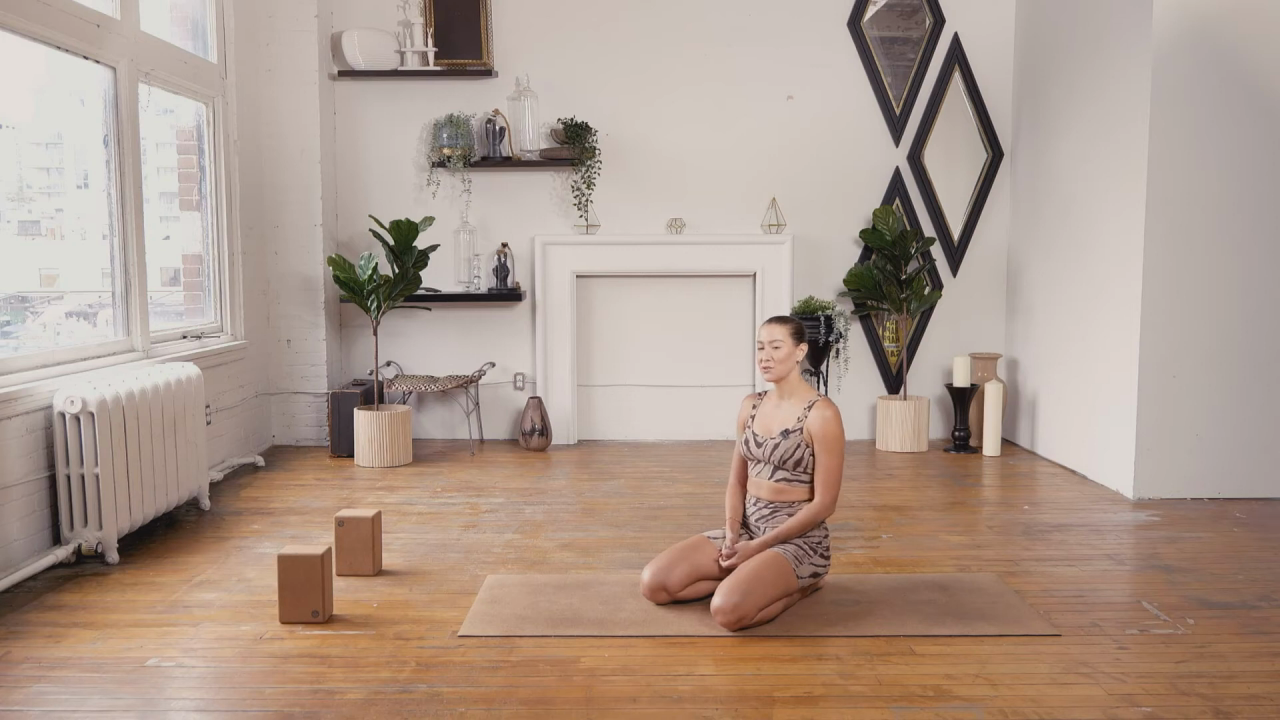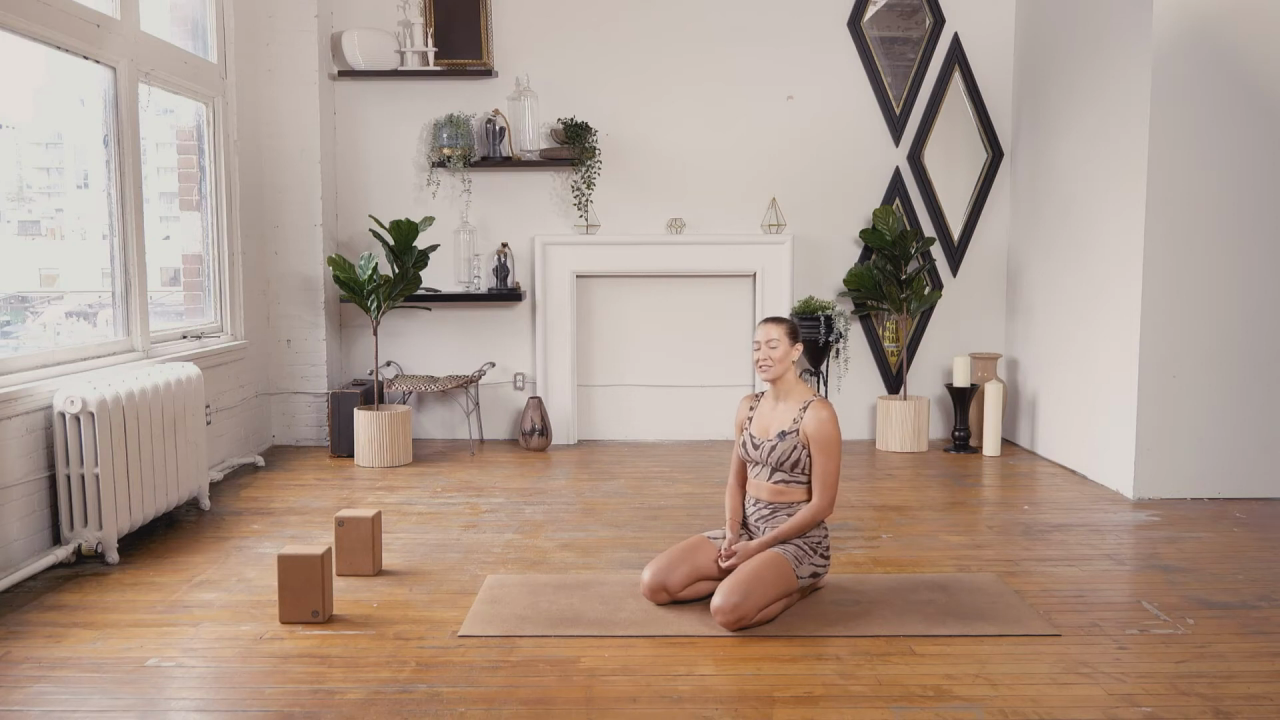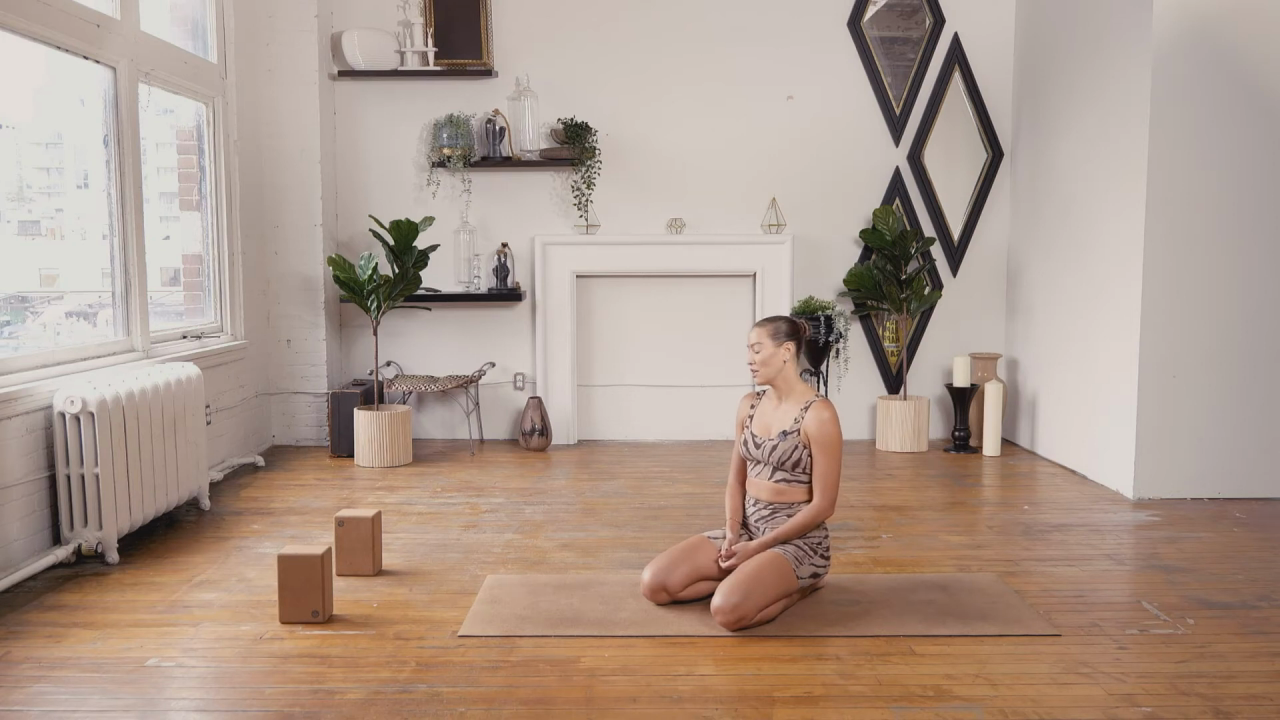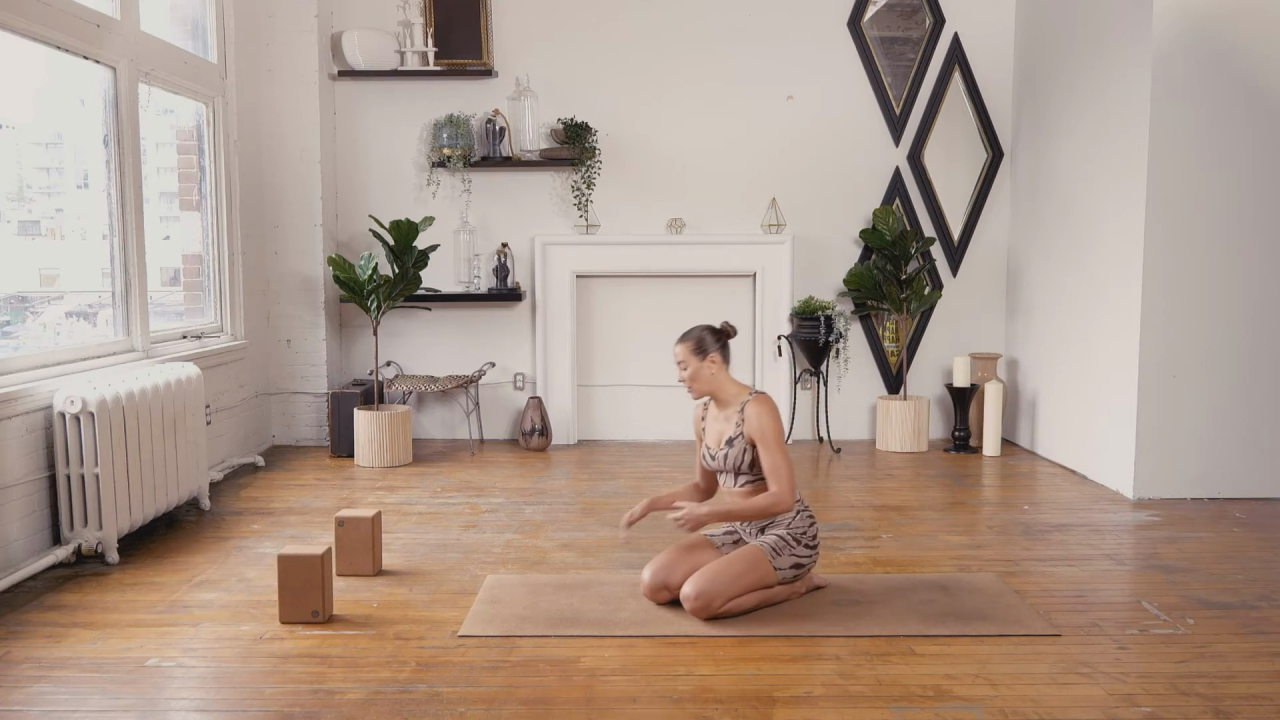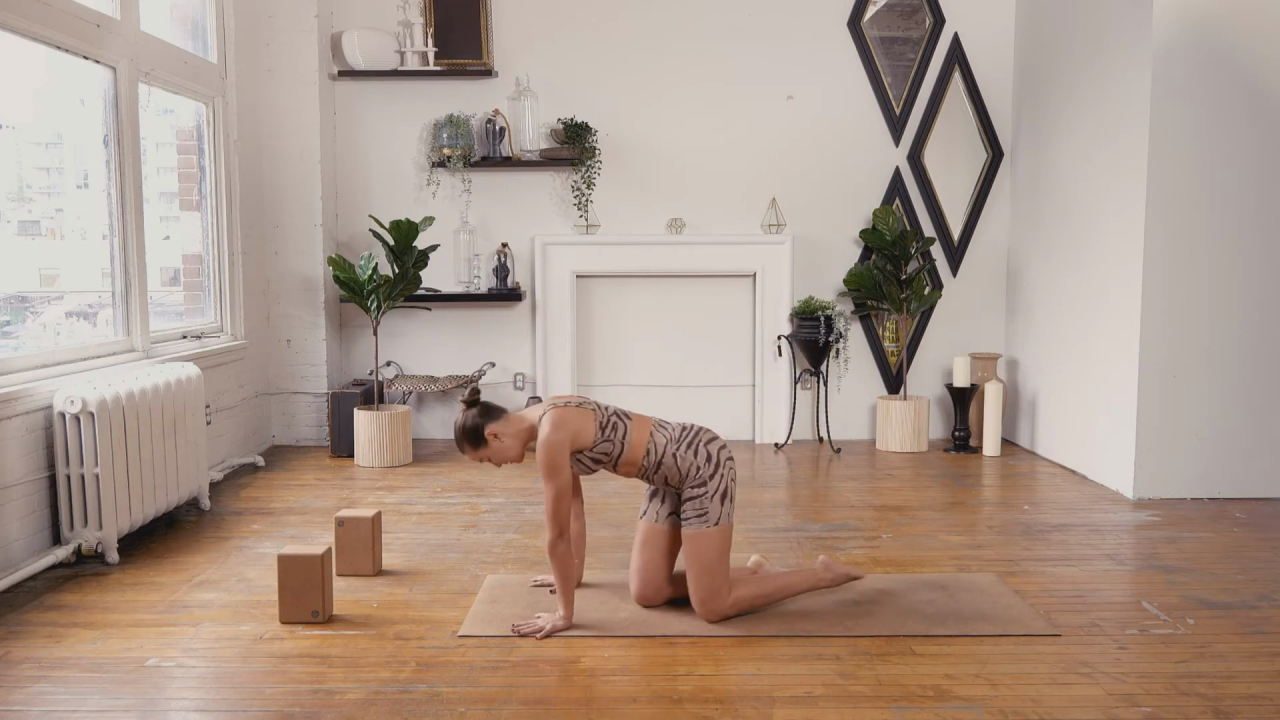
dt=1s
person 1, frame 1
left shoulder: (821, 414)
right shoulder: (750, 405)
left elbow: (824, 503)
left wrist: (757, 547)
right wrist: (732, 531)
left hip: (797, 538)
right hip: (746, 527)
left knee: (727, 610)
right knee: (653, 583)
left ankle: (799, 585)
right ankle: (752, 576)
person 1, frame 2
left shoulder: (817, 414)
right shoulder: (748, 406)
left elbow: (822, 504)
left wrist: (757, 547)
right wrist: (732, 532)
left hip: (797, 538)
right hip: (747, 527)
left knee: (727, 609)
right knee: (654, 583)
left ankle: (800, 585)
right ankle: (749, 578)
person 1, frame 3
left shoulder: (819, 414)
right shoulder: (749, 405)
left elbow: (823, 505)
left wrist: (757, 547)
right wrist: (732, 532)
left hip: (797, 539)
right hip: (747, 527)
left knee: (727, 609)
right knee: (653, 584)
left ankle: (800, 585)
right ankle: (752, 578)
person 1, frame 4
left shoulder: (757, 411)
right shoulder: (702, 414)
left elbow: (782, 499)
right elbow: (704, 486)
left wrist: (707, 514)
right wrist: (653, 502)
left hip: (786, 533)
right hip: (742, 532)
left knee: (697, 598)
right knee: (654, 585)
left ankle: (796, 584)
right ankle: (766, 576)
person 1, frame 5
left shoulder: (552, 434)
right shoulder: (544, 423)
left elbow: (558, 533)
right elbow: (573, 509)
left wrist: (565, 611)
right wrist: (571, 575)
left hip: (701, 464)
right hip: (672, 470)
left knee: (713, 608)
right knee: (646, 594)
left ankle: (824, 574)
right ankle: (747, 572)
